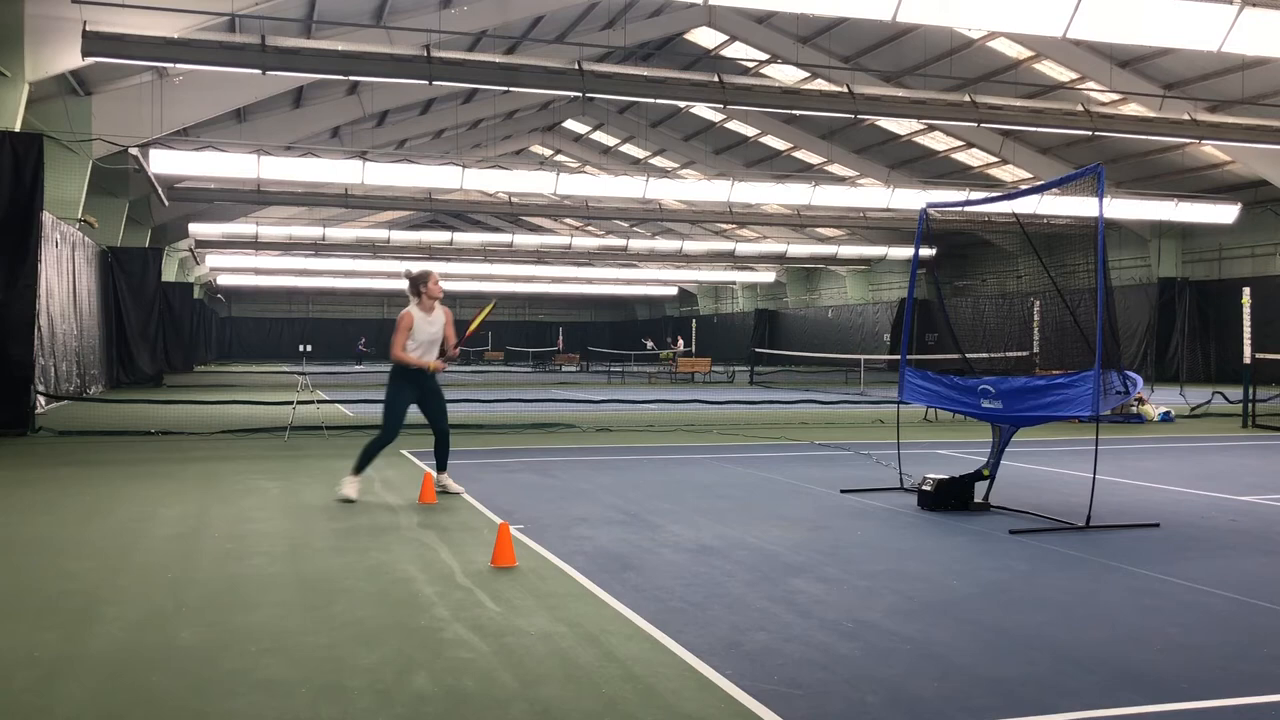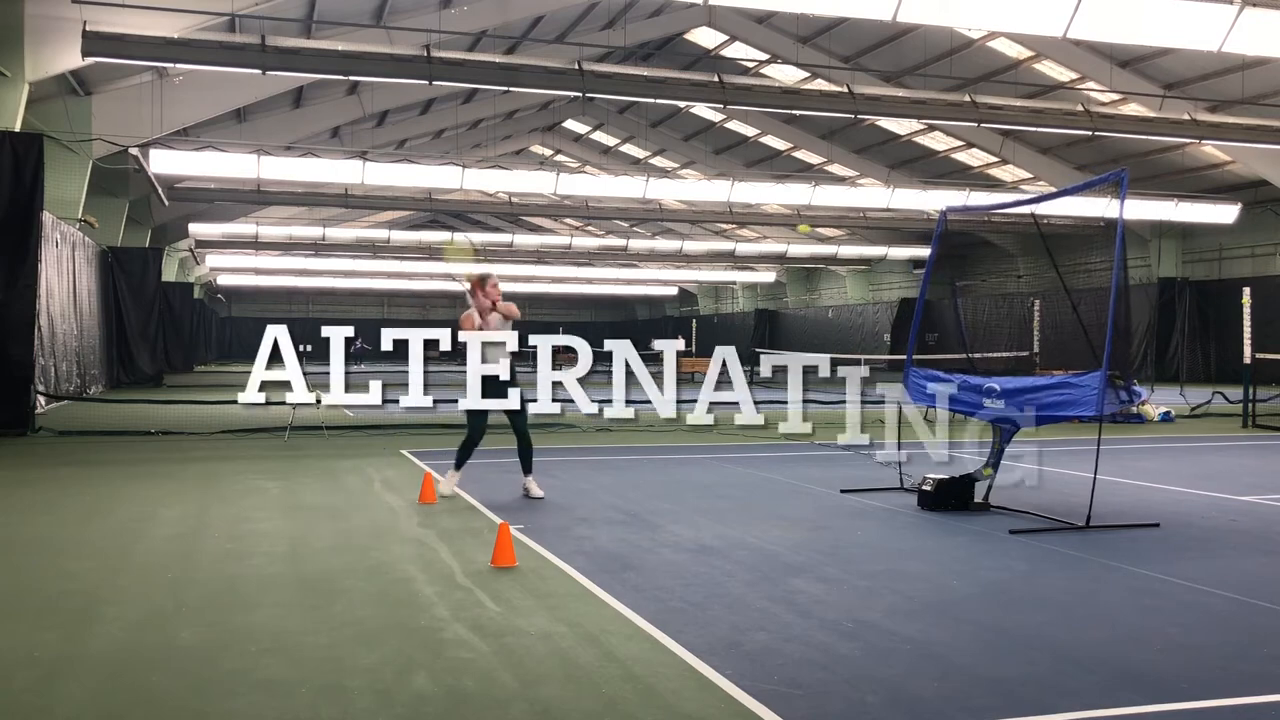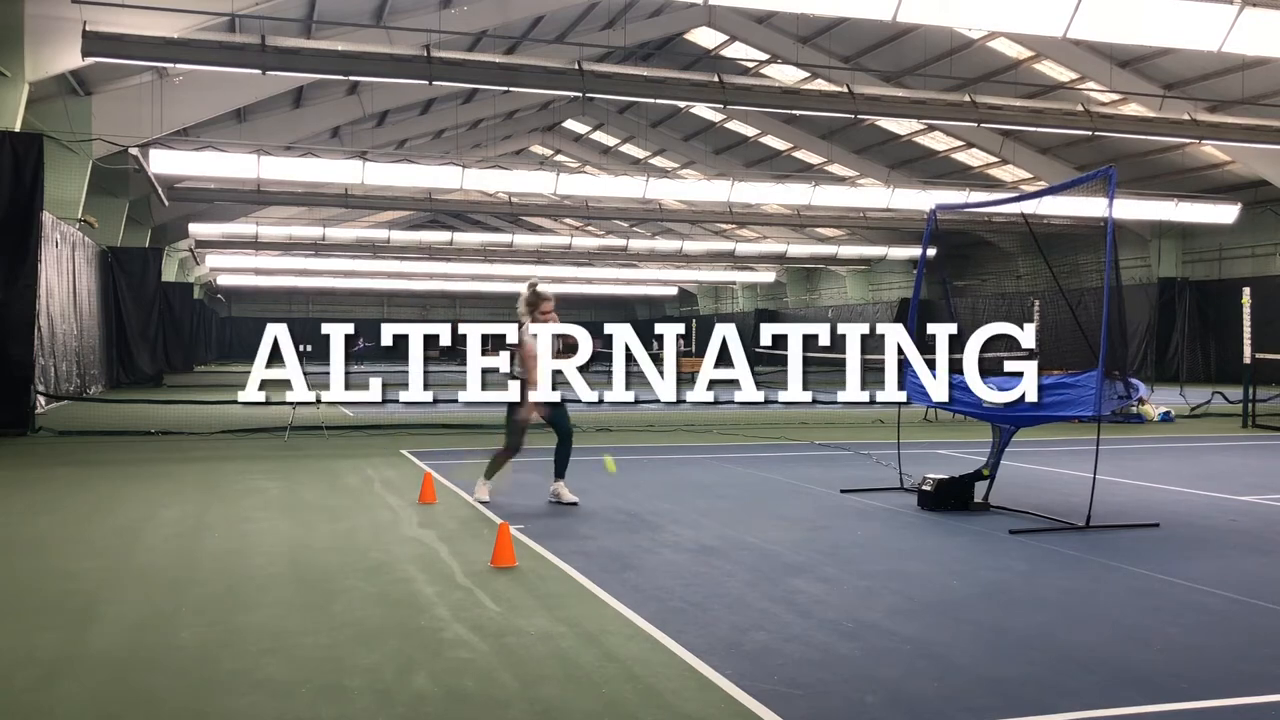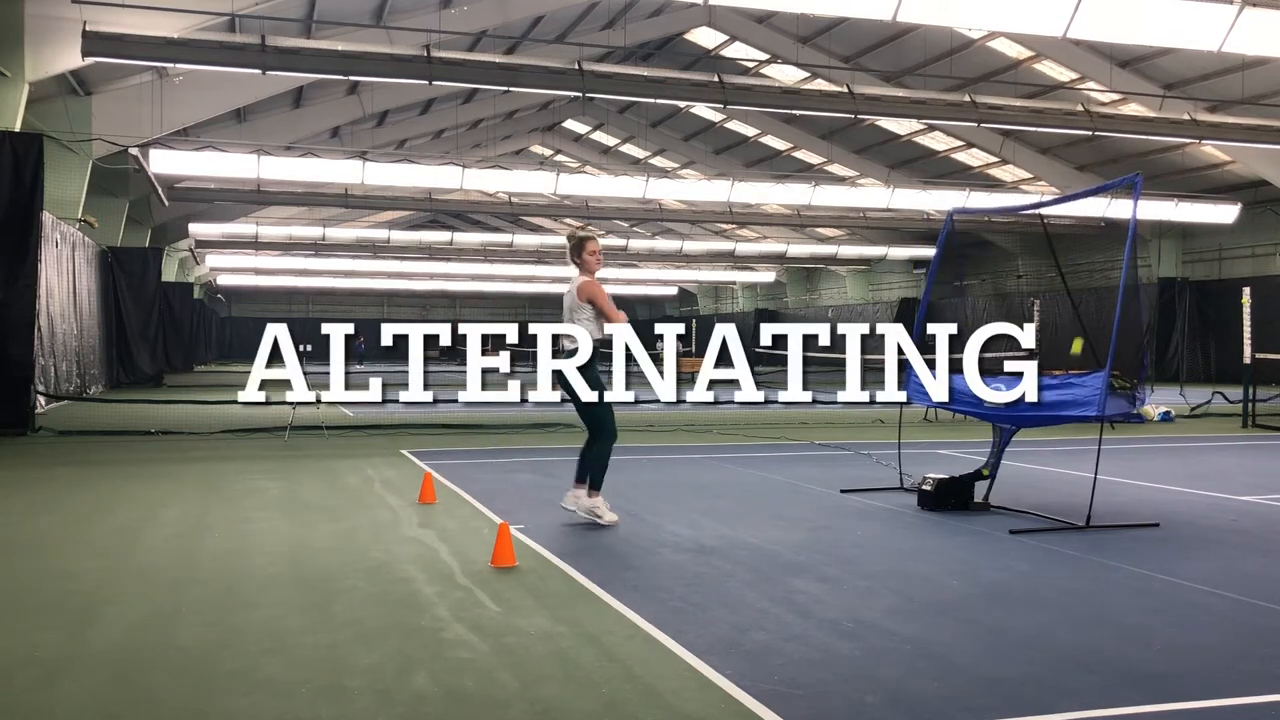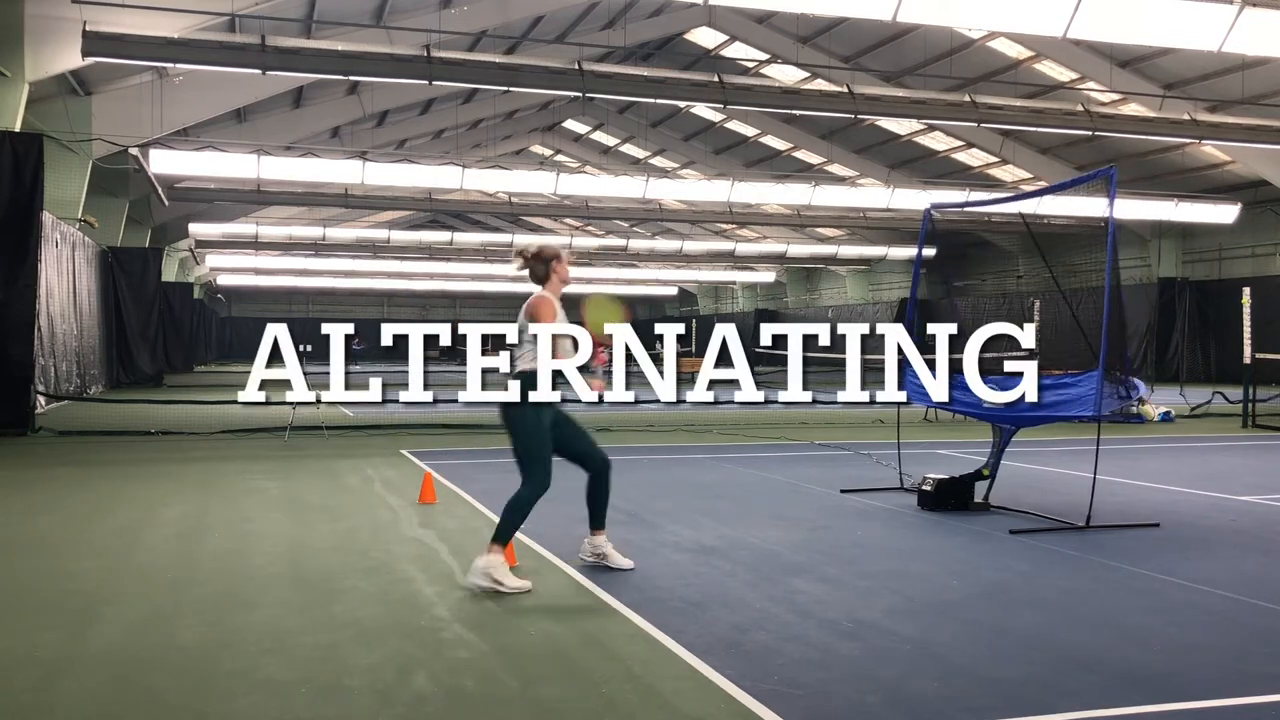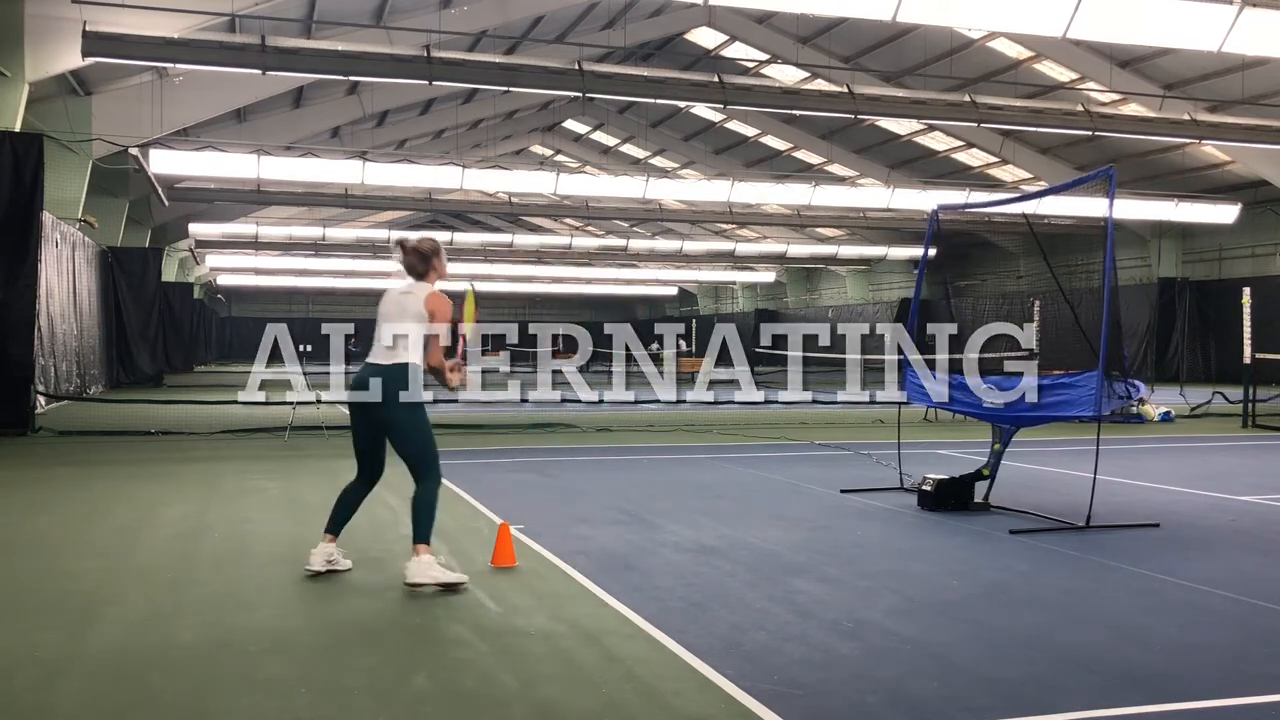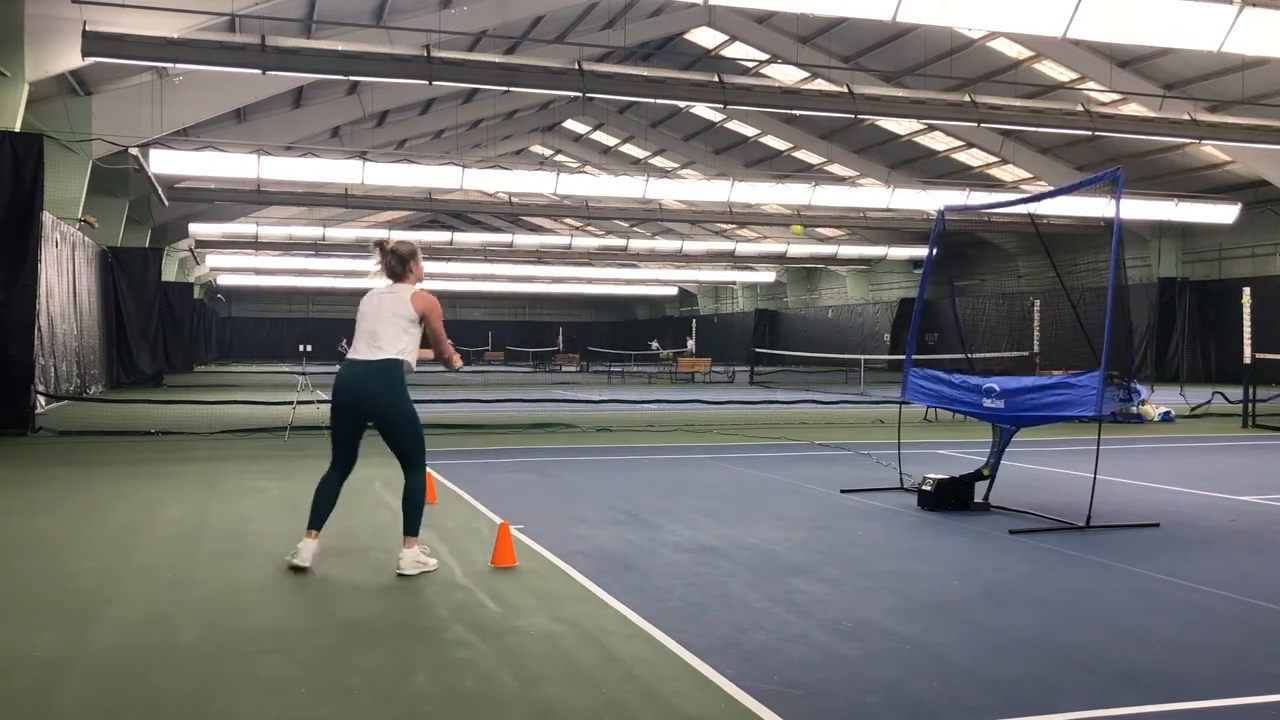
dt=0.7s
person 1, frame 1
left shoulder: (445, 314)
right shoulder: (408, 316)
left elbow: (450, 349)
right elbow: (397, 354)
left wrist: (451, 352)
right wrist: (427, 364)
left hip: (428, 379)
right hip: (404, 379)
left knee: (442, 431)
right knee: (388, 435)
left ankle: (442, 477)
right ankle: (352, 479)
person 1, frame 2
left shoulder: (507, 308)
right shoulder: (468, 317)
left elbow: (515, 315)
left wrist: (492, 305)
right wrist: (481, 330)
right hip: (481, 377)
left knee: (522, 431)
right knee: (475, 434)
left ankle: (528, 481)
right ankle: (453, 474)
person 1, frame 3
left shoulder: (552, 321)
right shoulder: (526, 336)
right elbow: (532, 374)
right wrist: (528, 405)
right hip: (523, 388)
left knee: (566, 433)
right knee: (512, 446)
left ankle: (558, 486)
right ankle: (484, 482)
person 1, frame 4
left shoulder: (575, 286)
right shoulder: (590, 286)
right elbow: (619, 321)
left wrist: (606, 314)
right wrist: (621, 315)
right hip: (582, 367)
left knee: (596, 435)
right knee: (607, 435)
left ankle: (578, 494)
right ankle: (592, 500)
person 1, frame 5
left shoulder: (548, 303)
right shoulder: (545, 302)
right elbow: (558, 358)
right wrist: (589, 372)
left hip: (541, 402)
right hip: (525, 400)
left knee: (598, 463)
right knee: (538, 479)
left ankle: (596, 544)
right ankle: (490, 562)
person 1, frame 6
left shoulder: (390, 296)
right shoulder: (437, 301)
right elbow: (433, 360)
left wrist: (442, 367)
right wrist: (447, 378)
left hip: (365, 384)
right hip: (396, 390)
left knee: (367, 474)
right knee: (429, 475)
left ankle: (325, 550)
right ankle: (421, 560)
person 1, frame 7
left shoulder: (370, 297)
right shoulder: (424, 300)
right elbow: (445, 352)
left wrist: (428, 354)
right wrist: (450, 359)
left hip: (348, 380)
right hip: (385, 384)
left knee: (339, 467)
right knee: (415, 468)
left ankle: (307, 545)
right ankle: (411, 552)
